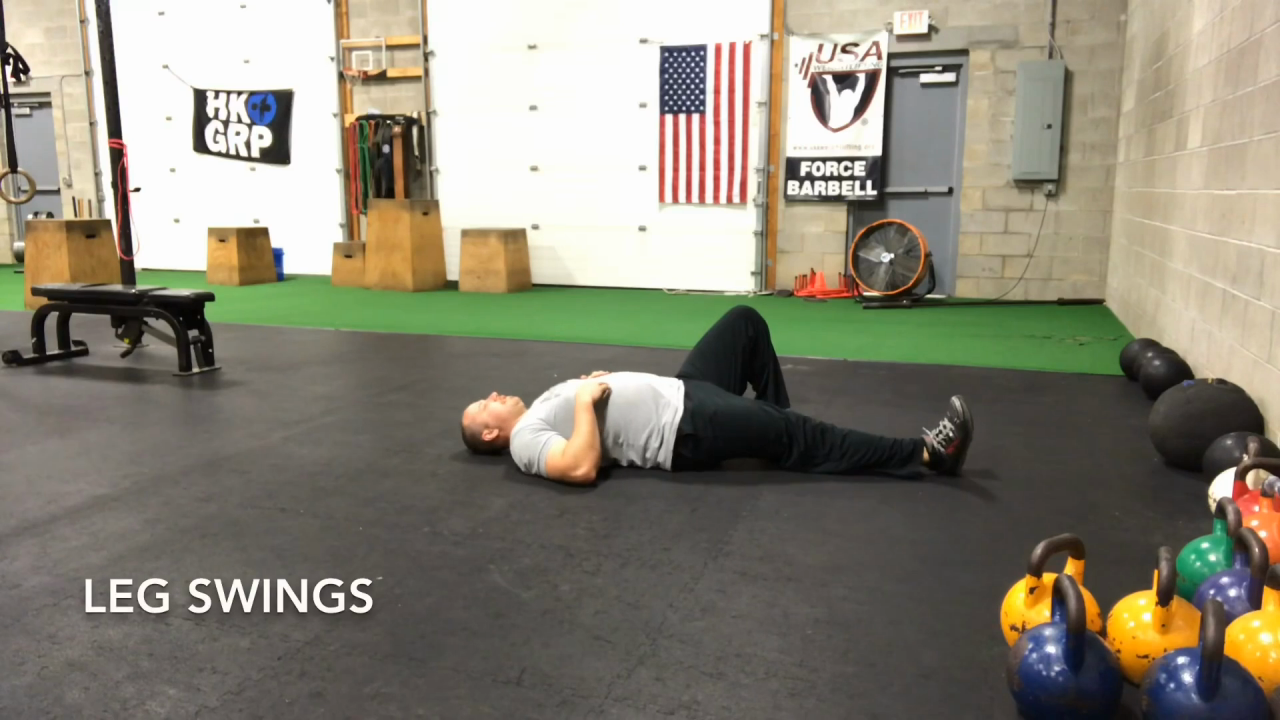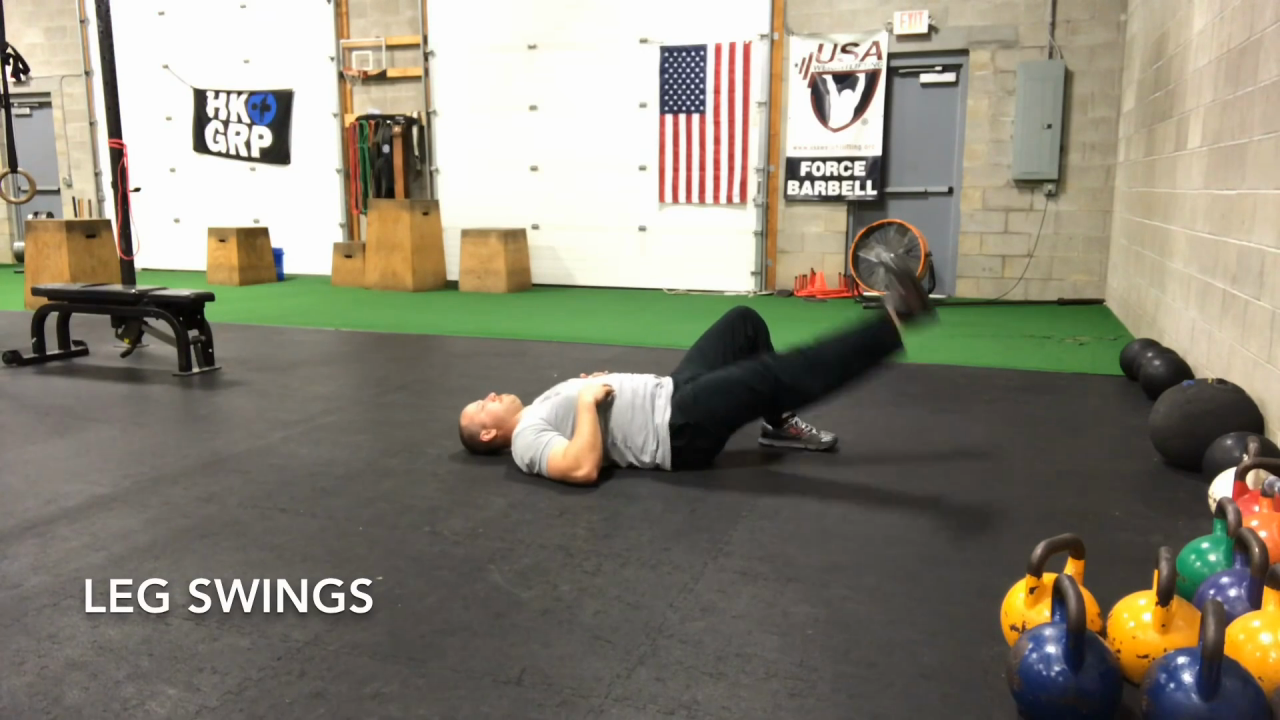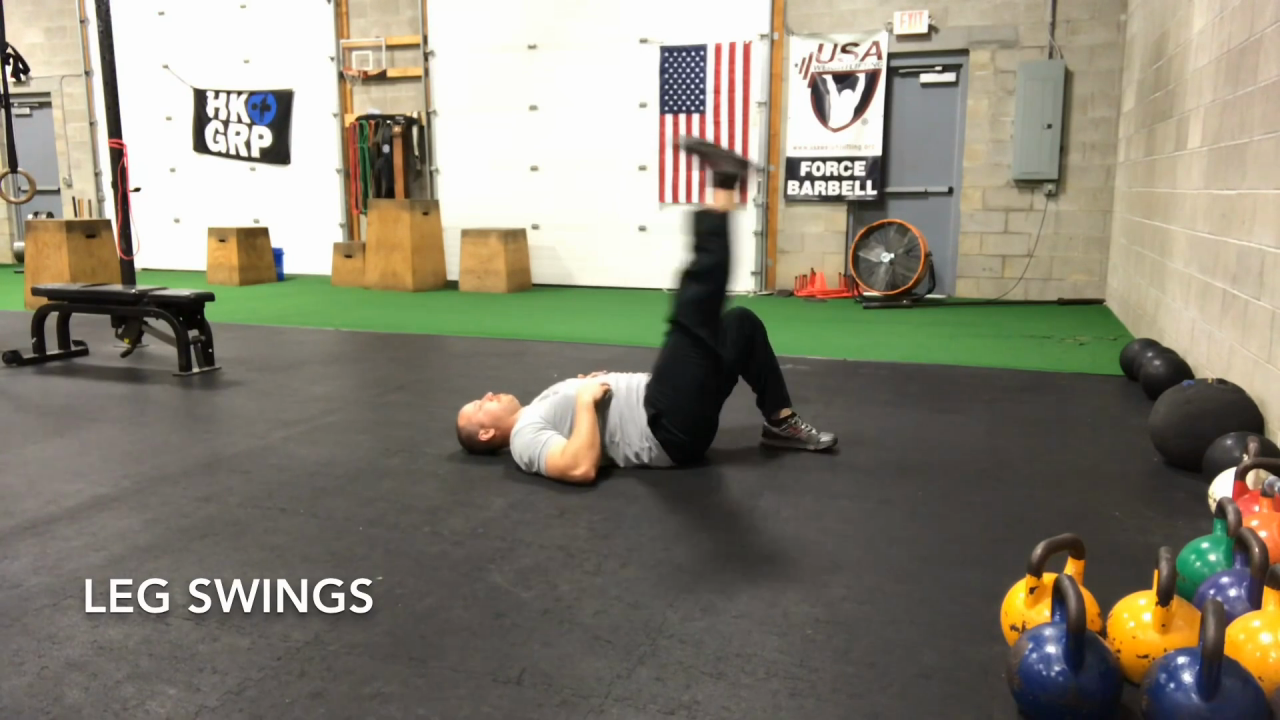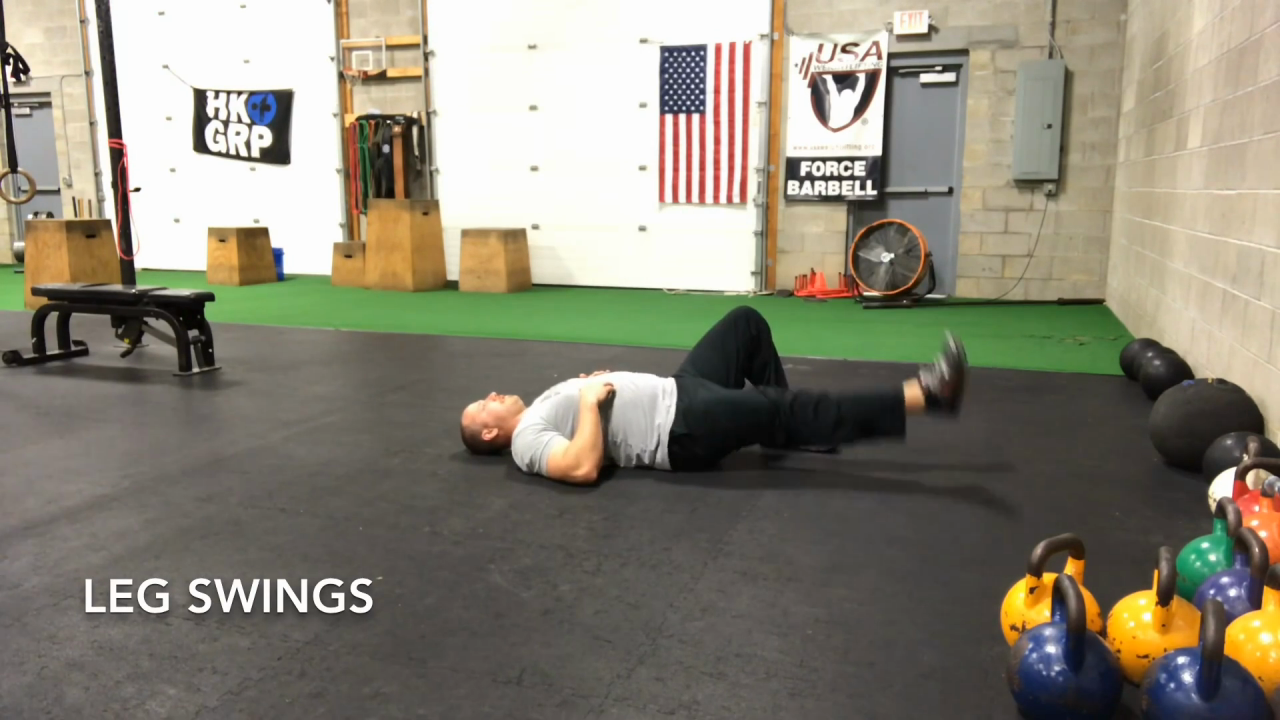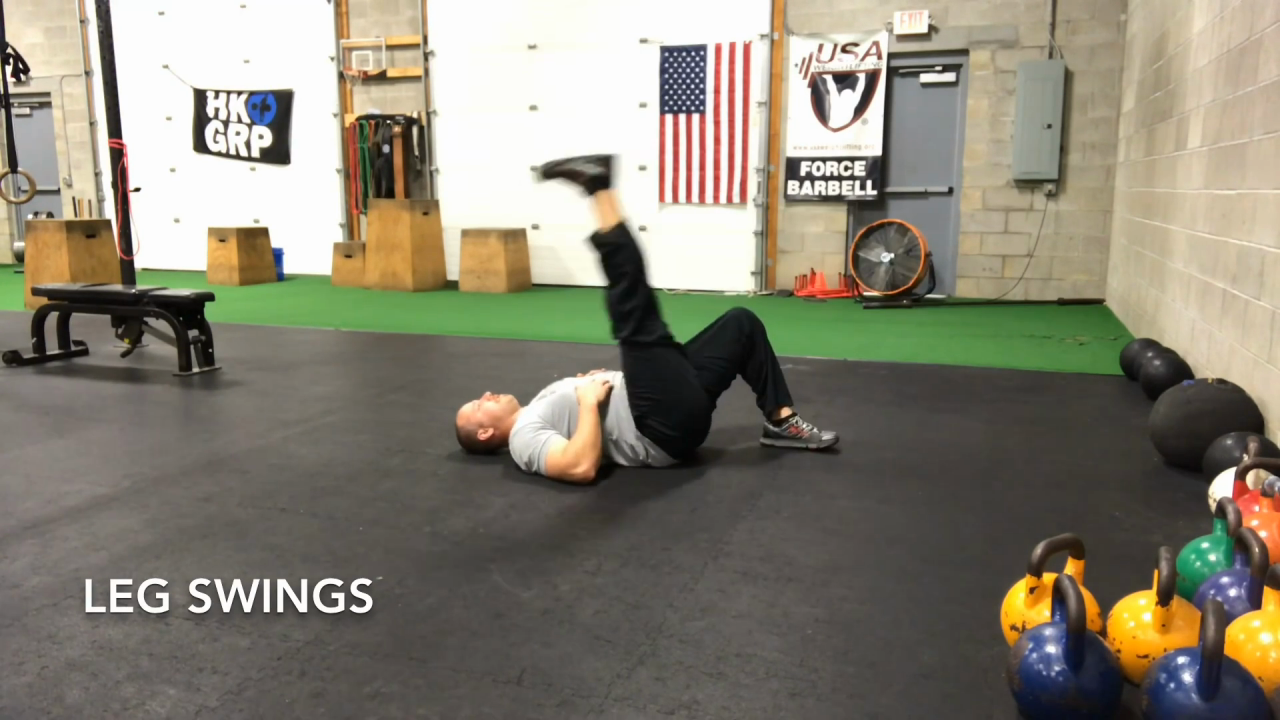
dt=1s
person 1, frame 1
left shoulder: (542, 409)
right shoulder: (525, 440)
right elbow: (582, 469)
left wrist: (595, 382)
right wrist: (585, 402)
left hip: (681, 393)
right hip: (686, 432)
left knee: (744, 322)
right knee: (795, 436)
left ankle: (775, 418)
right ankle: (925, 452)
person 1, frame 2
left shoulder: (539, 408)
right shoulder: (526, 442)
right elbow: (583, 467)
left wrist: (590, 388)
right wrist: (588, 401)
left hip: (670, 392)
right hip: (681, 433)
left knee: (741, 322)
right knee: (770, 378)
left ankle: (781, 425)
right ankle: (893, 321)
person 1, frame 3
left shoulder: (537, 414)
right shoulder: (527, 440)
right elbow: (583, 468)
left wrist: (594, 382)
right wrist: (587, 401)
left hip: (673, 416)
right hip: (673, 431)
left knee: (743, 324)
right knee: (693, 319)
left ankle: (782, 424)
person 1, frame 4
left shoulder: (538, 409)
right shoulder: (528, 442)
right elbow: (584, 467)
left wrist: (591, 387)
right wrist: (590, 402)
left hip: (675, 396)
right hip: (682, 434)
left knee: (745, 321)
right knee: (785, 408)
left ankle: (784, 430)
right ankle: (922, 395)
person 1, frame 5
left shoulder: (538, 410)
right shoulder: (525, 438)
right elbow: (582, 467)
left wrist: (598, 383)
right wrist: (590, 400)
left hip: (672, 410)
right hip: (667, 425)
left knee: (740, 323)
right knee: (637, 322)
left ankle: (781, 422)
